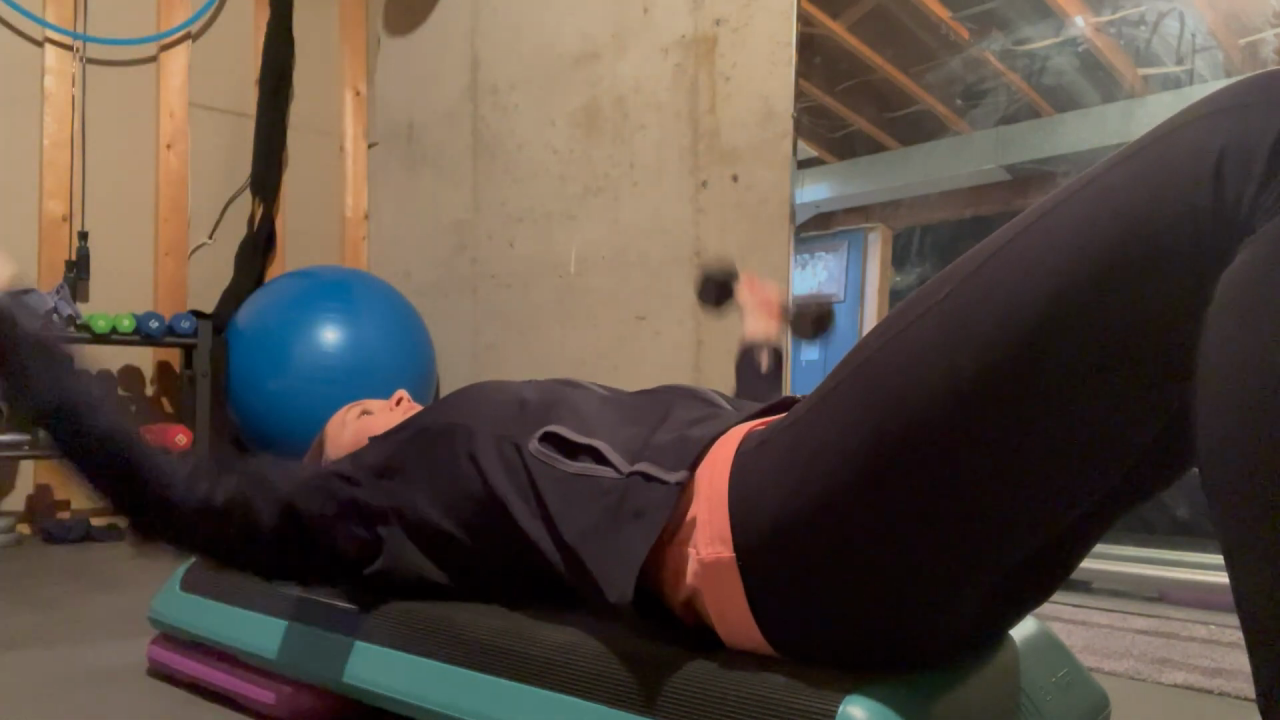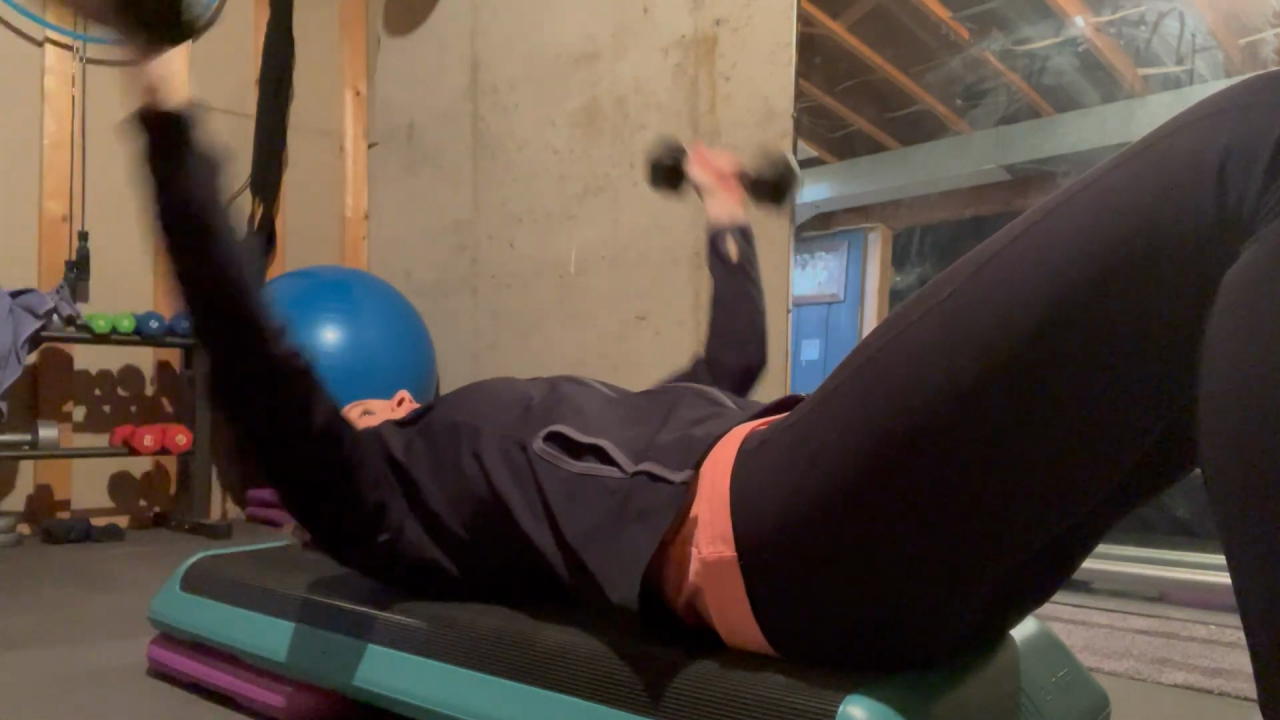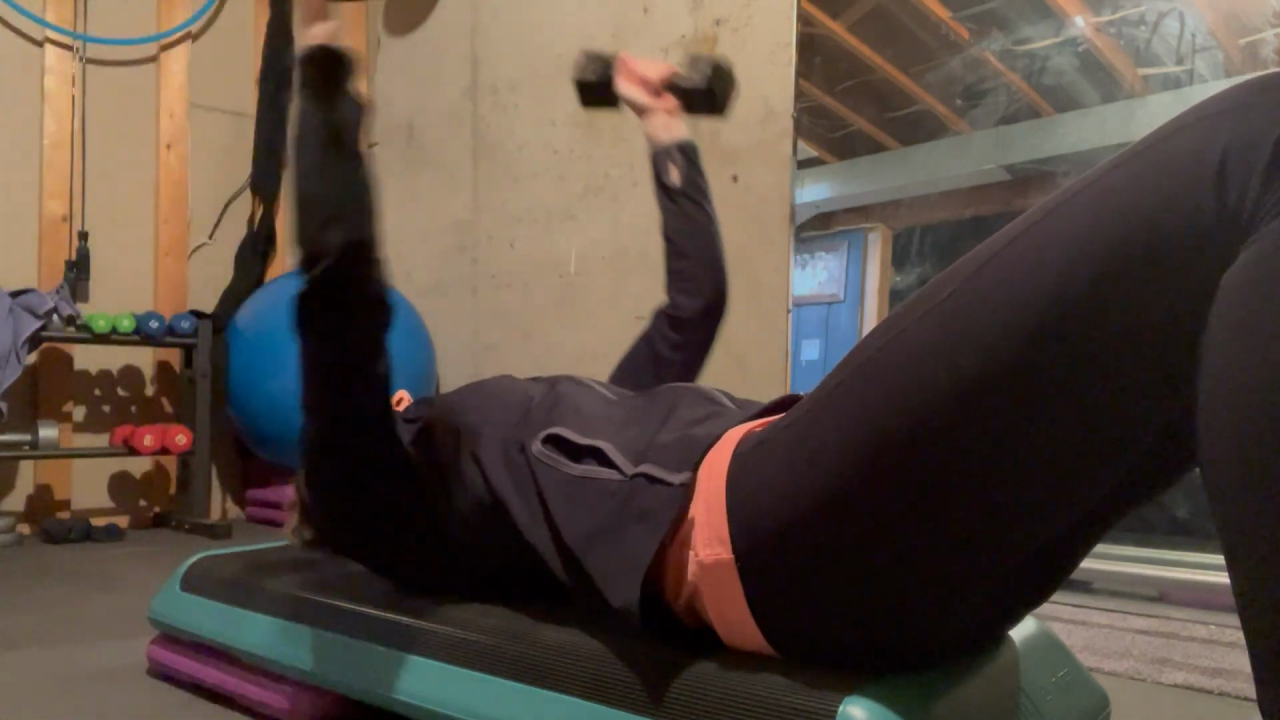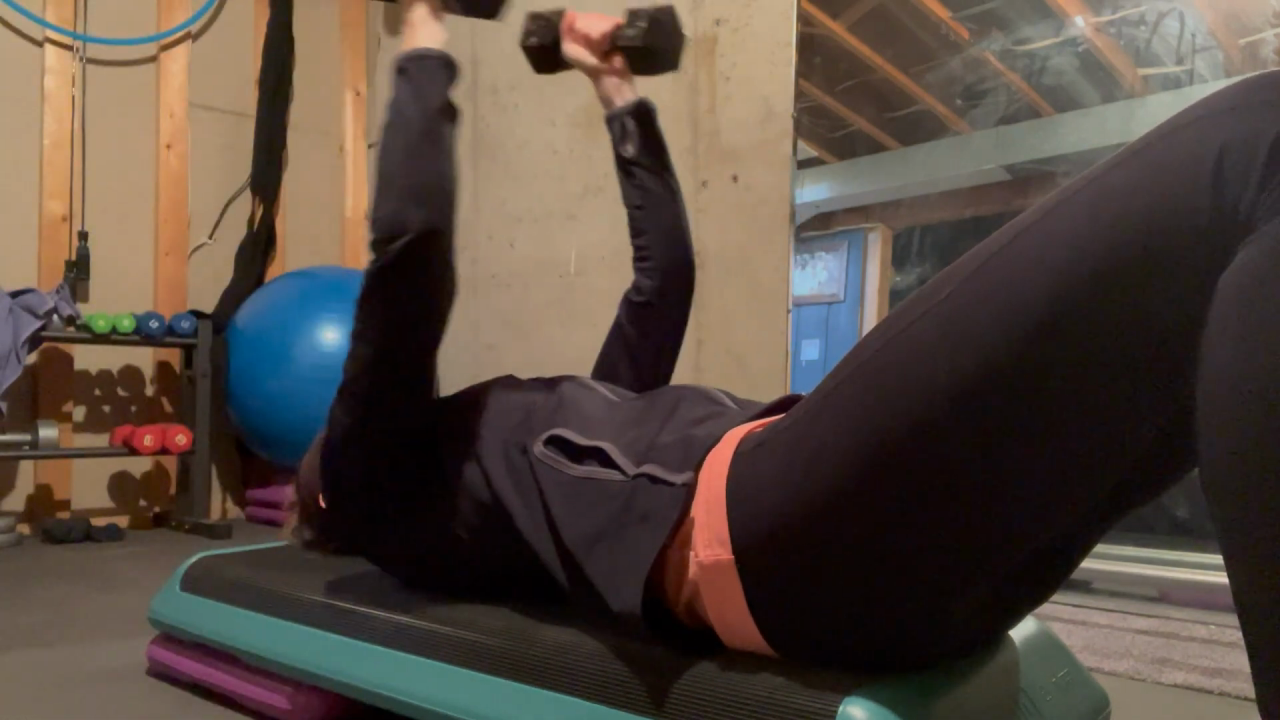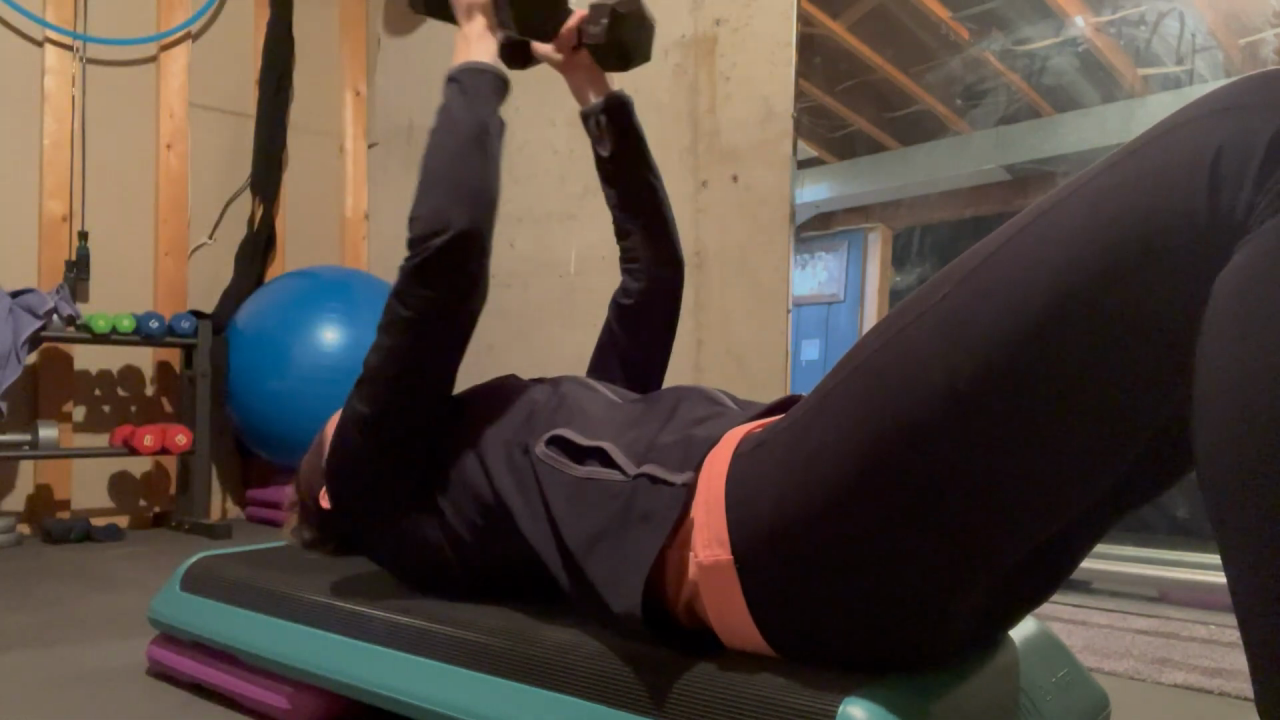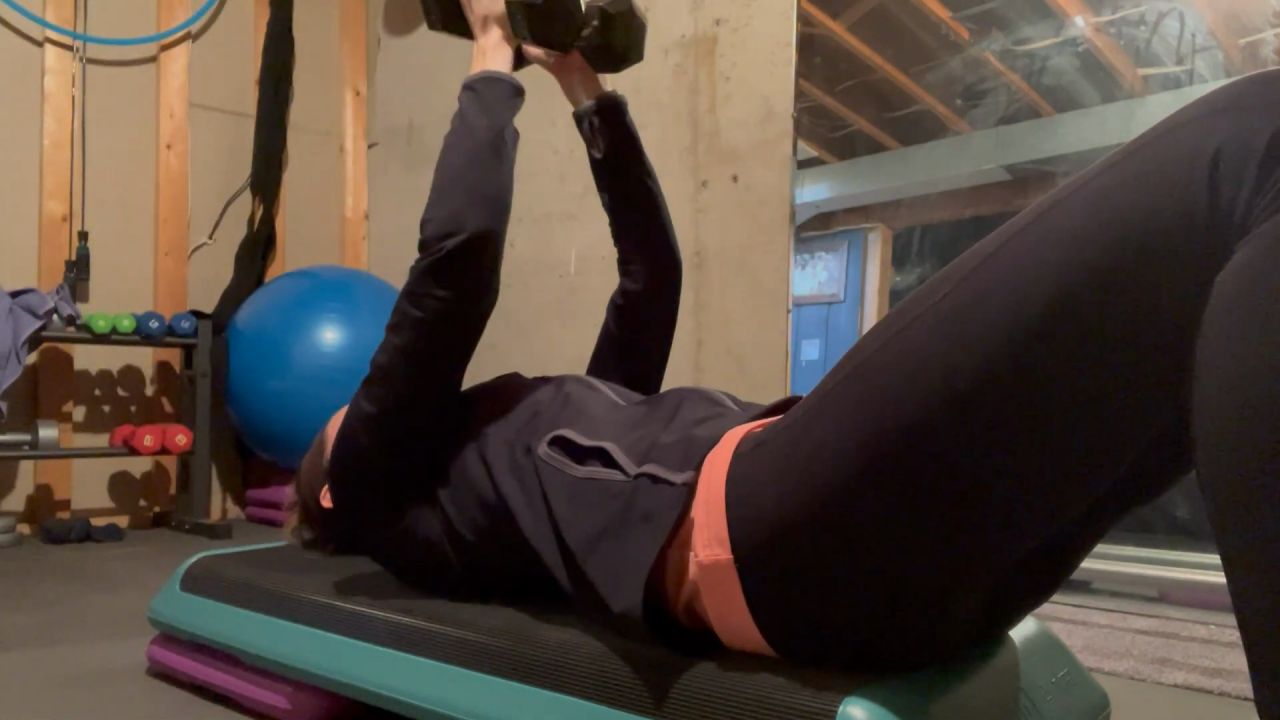
dt=0.2s
person 1, frame 1
left shoulder: (495, 442)
right shoulder: (377, 504)
right elbow: (186, 495)
left wrist: (755, 347)
left hip: (814, 484)
right hip: (773, 535)
person 1, frame 2
left shoulder: (499, 444)
right shoulder: (373, 494)
left elbow: (731, 363)
right elbow: (253, 352)
left wrist: (727, 220)
right wrist: (167, 109)
left hip: (846, 523)
right hip: (770, 538)
person 1, frame 3
left shoulder: (542, 437)
right shoulder: (387, 500)
left elbow: (696, 295)
right elbow: (341, 281)
left wrist: (666, 128)
left hip: (894, 528)
right hip: (768, 534)
person 1, frame 4
left shoulder: (551, 431)
right shoulder: (390, 491)
left elbow: (665, 271)
right elbow: (410, 248)
left wrist: (618, 91)
left hip: (839, 515)
right hip: (769, 532)
person 1, frame 5
left shoulder: (553, 430)
right shoulder: (390, 489)
left elbow: (652, 269)
right elbow: (446, 249)
left wrist: (593, 89)
left hip: (855, 517)
right hip: (775, 533)
person 1, frame 6
left shoulder: (560, 428)
right shoulder: (390, 489)
left elbow: (651, 270)
right elbow: (458, 252)
left wrist: (586, 90)
left hip: (895, 532)
right hip: (769, 533)
